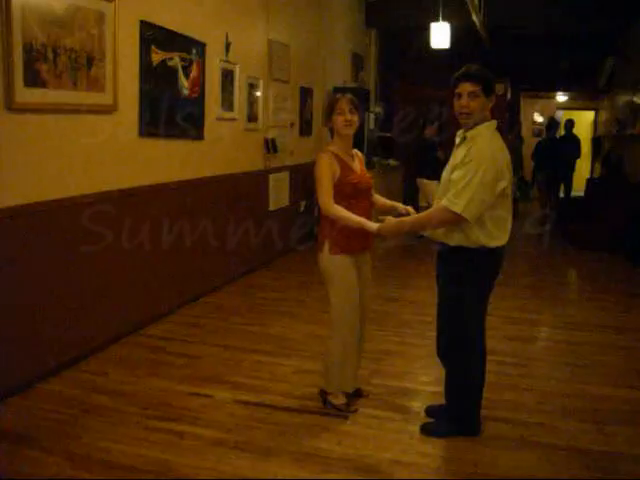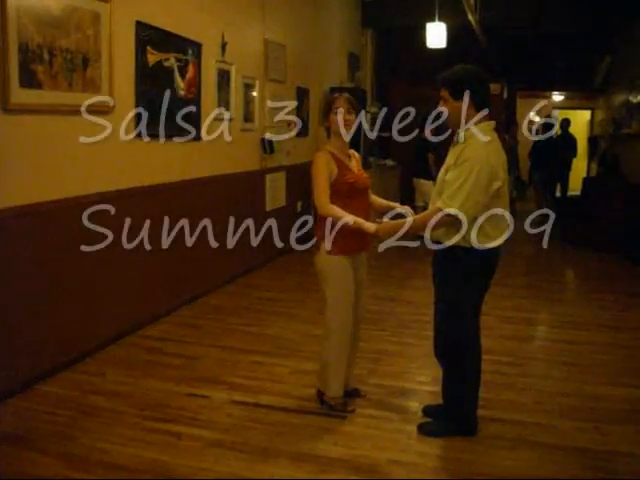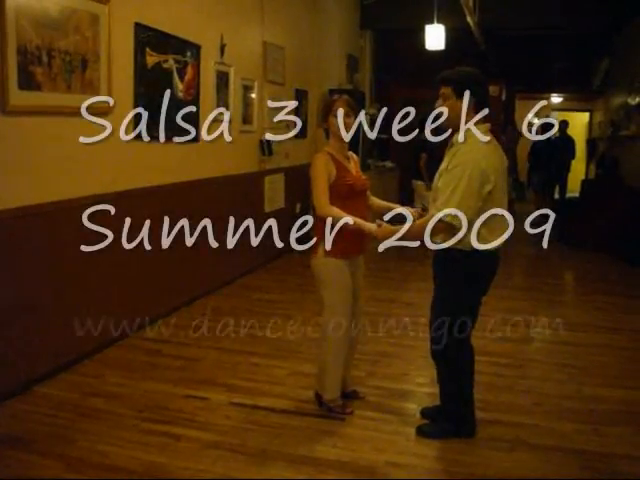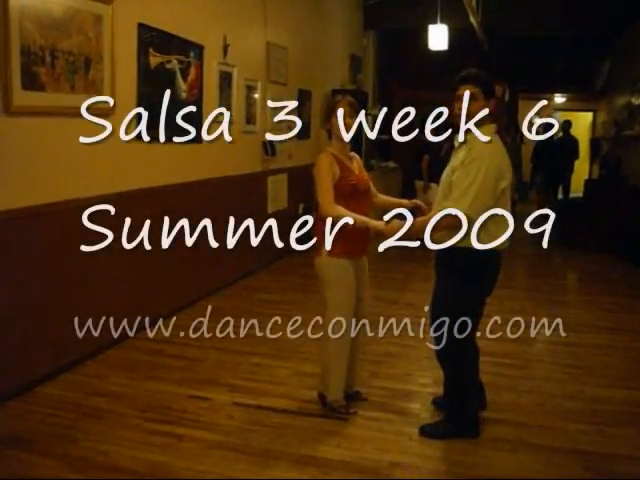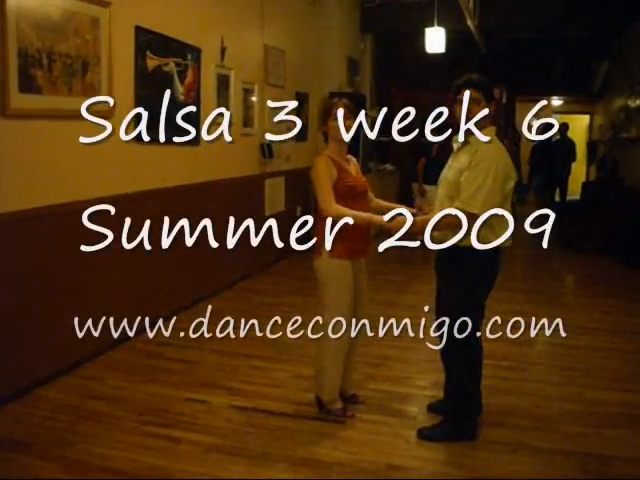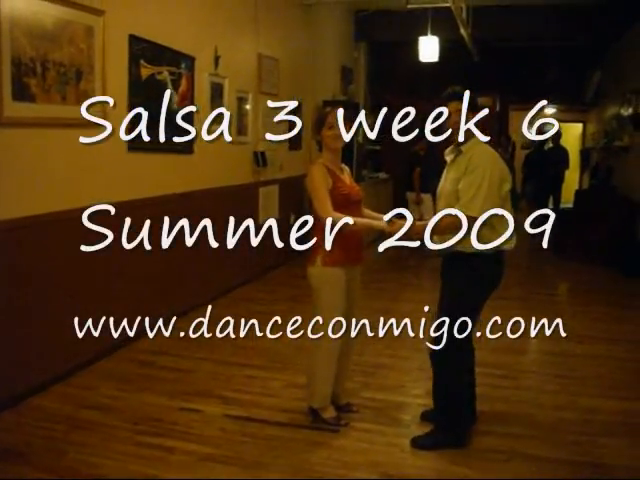
dt=0.3s
person 1, frame 1
left shoulder: (486, 150)
right shoulder: (469, 141)
left elbow: (454, 213)
left wrist: (401, 226)
right wrist: (414, 217)
left hip: (471, 257)
right hip: (459, 253)
left knee: (460, 338)
right knee: (454, 336)
left ankle: (463, 418)
right ankle: (458, 404)
person 1, frame 2
left shoulder: (478, 151)
right shoulder: (472, 141)
left elbow: (449, 214)
left wrist: (397, 228)
right wrist: (413, 221)
left hip: (466, 257)
right hip: (459, 253)
left knee: (455, 338)
right knee: (452, 335)
left ankle: (460, 419)
right ankle: (455, 405)
person 1, frame 3
left shoulder: (470, 155)
right shoulder: (480, 142)
left elbow: (445, 221)
left wrist: (396, 233)
right wrist: (420, 216)
left hip: (466, 259)
right hip: (467, 254)
left knee: (449, 339)
right knee: (448, 336)
left ankle: (458, 420)
right ankle: (453, 406)
person 1, frame 4
left shoulder: (486, 153)
right shoulder: (469, 145)
left elbow: (457, 216)
left wrist: (408, 229)
right wrist: (425, 214)
left hip: (471, 259)
right hip: (460, 255)
left knee: (453, 337)
right knee: (451, 333)
left ankle: (463, 419)
right ankle: (469, 397)
person 1, frame 5
left shoulder: (490, 154)
right shoulder: (465, 146)
left elbow: (468, 214)
left wrist: (417, 225)
right wrist: (426, 217)
left hip: (473, 257)
right hip: (456, 252)
left knee: (459, 338)
right knee: (453, 332)
left ankle: (461, 421)
right ankle: (461, 400)
person 1, frame 6
left shoulder: (483, 160)
right shoulder: (455, 157)
left elbow: (466, 219)
left wrist: (417, 230)
right wrist: (425, 228)
left hip: (478, 261)
right hip: (460, 258)
left knee: (442, 339)
right knee: (455, 337)
left ankle: (453, 427)
right ankle: (460, 409)
person 2, frame 1
left shoulder: (358, 156)
right shoulder: (327, 159)
left elbow: (370, 197)
right elbow: (328, 206)
left wrist: (396, 207)
right wrist: (369, 224)
left hip: (360, 248)
right hip: (336, 248)
left knee: (358, 317)
right knee: (345, 318)
left ankle: (347, 381)
right ankle: (332, 388)
person 2, frame 2
left shoulder: (355, 156)
right shoulder: (324, 158)
left elbow: (366, 197)
right elbow: (324, 206)
left wrist: (395, 207)
right wrist: (366, 225)
left hip: (356, 249)
right hip: (333, 248)
left knee: (354, 318)
right knee: (340, 319)
left ankle: (343, 381)
right ankle: (329, 389)
person 2, frame 3
left shoulder: (353, 158)
right shoulder: (322, 160)
left elbow: (366, 200)
right elbow: (323, 208)
left wrist: (396, 208)
right wrist: (366, 226)
left hip: (353, 251)
right hip: (330, 251)
left knee: (352, 320)
right knee: (337, 321)
left ankle: (342, 382)
right ankle: (327, 392)
person 2, frame 4
left shoulder: (356, 159)
right shoulder: (326, 160)
left elbow: (372, 197)
right elbow: (328, 208)
left wrist: (405, 203)
right wrist: (374, 224)
left hip: (357, 251)
right hip: (334, 251)
left knee: (356, 319)
right knee: (339, 321)
left ankle: (347, 384)
right ankle: (331, 392)
person 2, frame 5
left shoulder: (352, 161)
right shoulder: (323, 163)
left elbow: (367, 200)
right elbow: (330, 209)
left wrist: (399, 209)
right wrist: (379, 220)
left hip: (355, 252)
right hip: (333, 252)
left knee: (352, 321)
right knee: (336, 322)
left ankle: (342, 386)
right ankle: (327, 394)
person 2, frame 6
left shoulder: (346, 170)
right shoulder: (318, 171)
right elbow: (328, 216)
left wrist: (389, 219)
right wrist: (378, 226)
left hip: (350, 260)
right hip: (328, 261)
left knee: (344, 330)
right knee: (328, 331)
left ankle: (336, 394)
right ankle: (319, 402)
